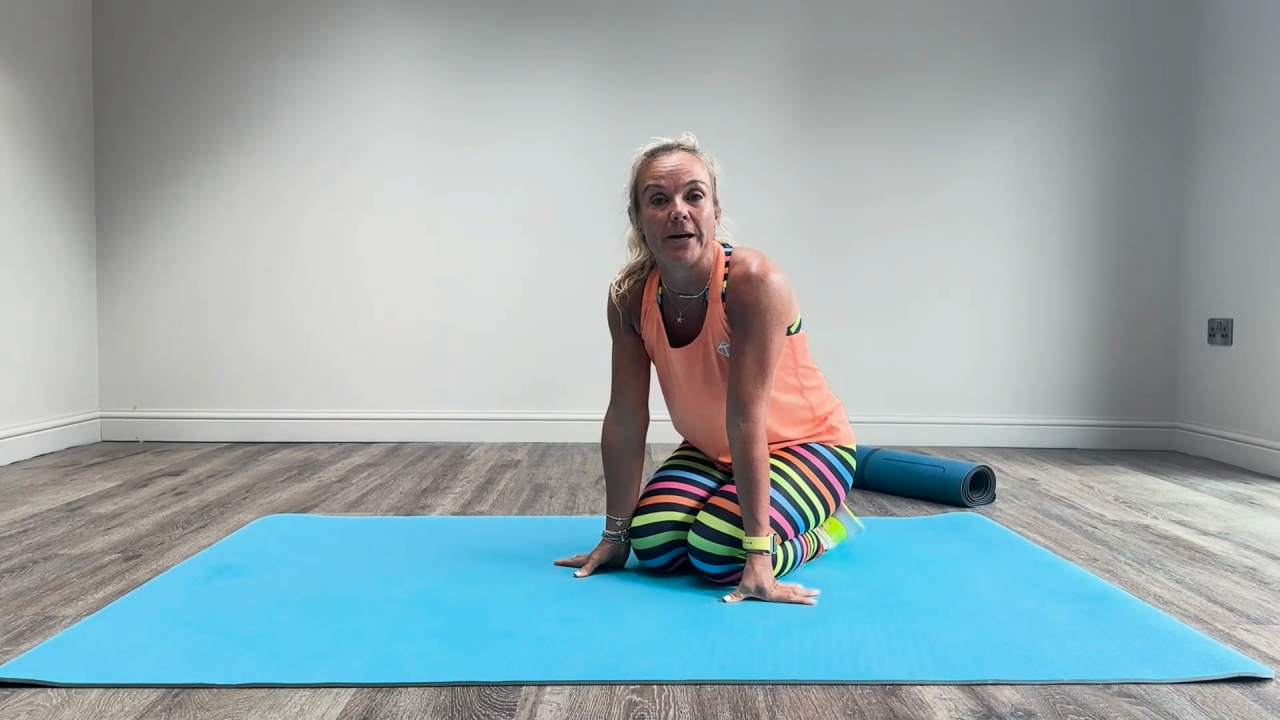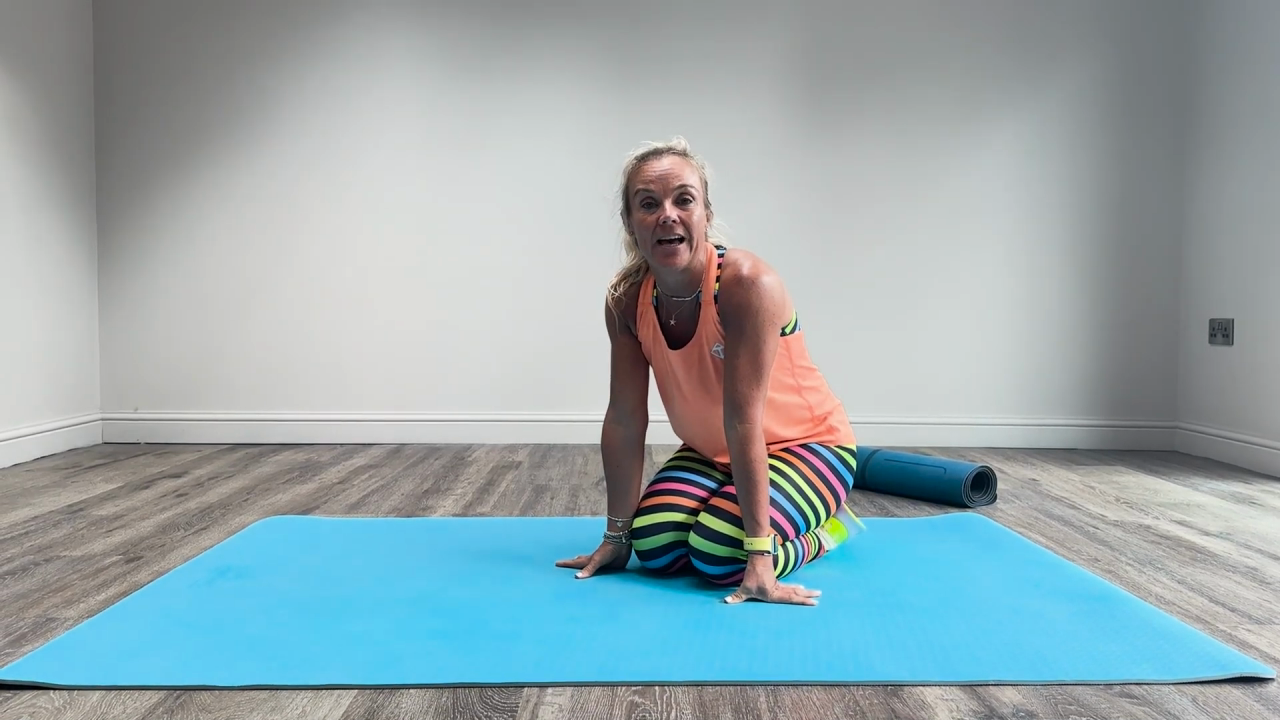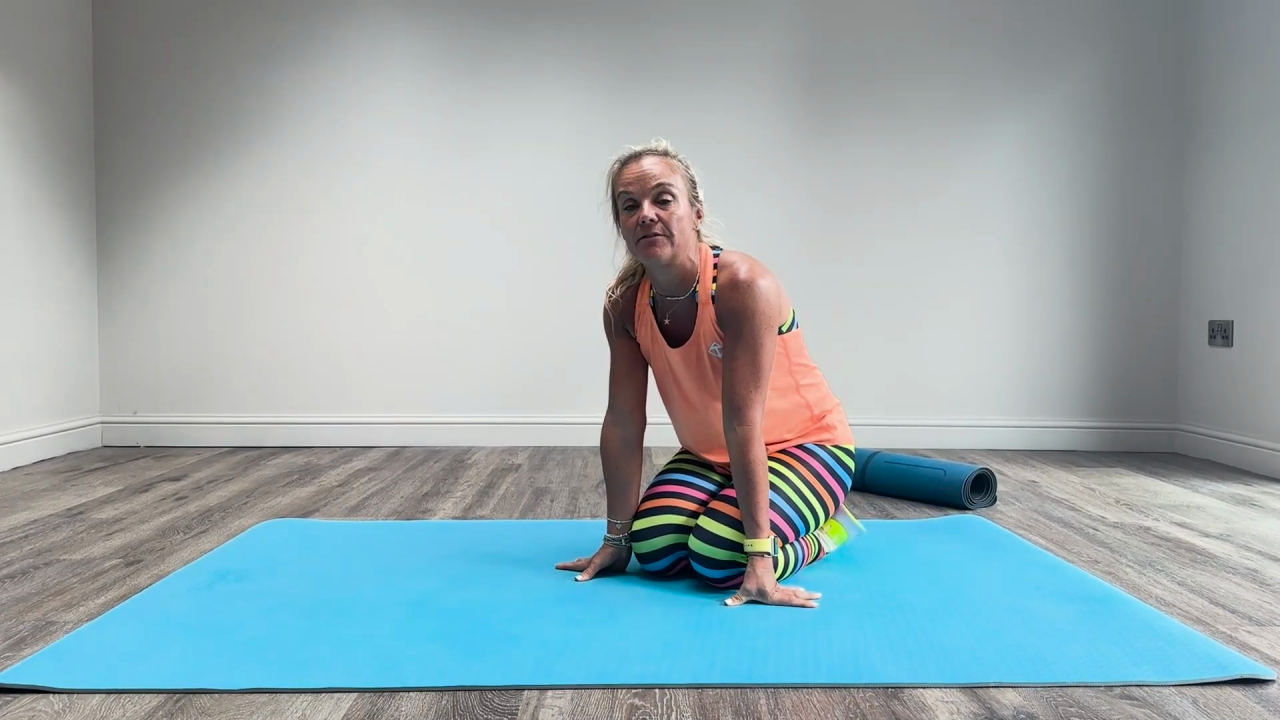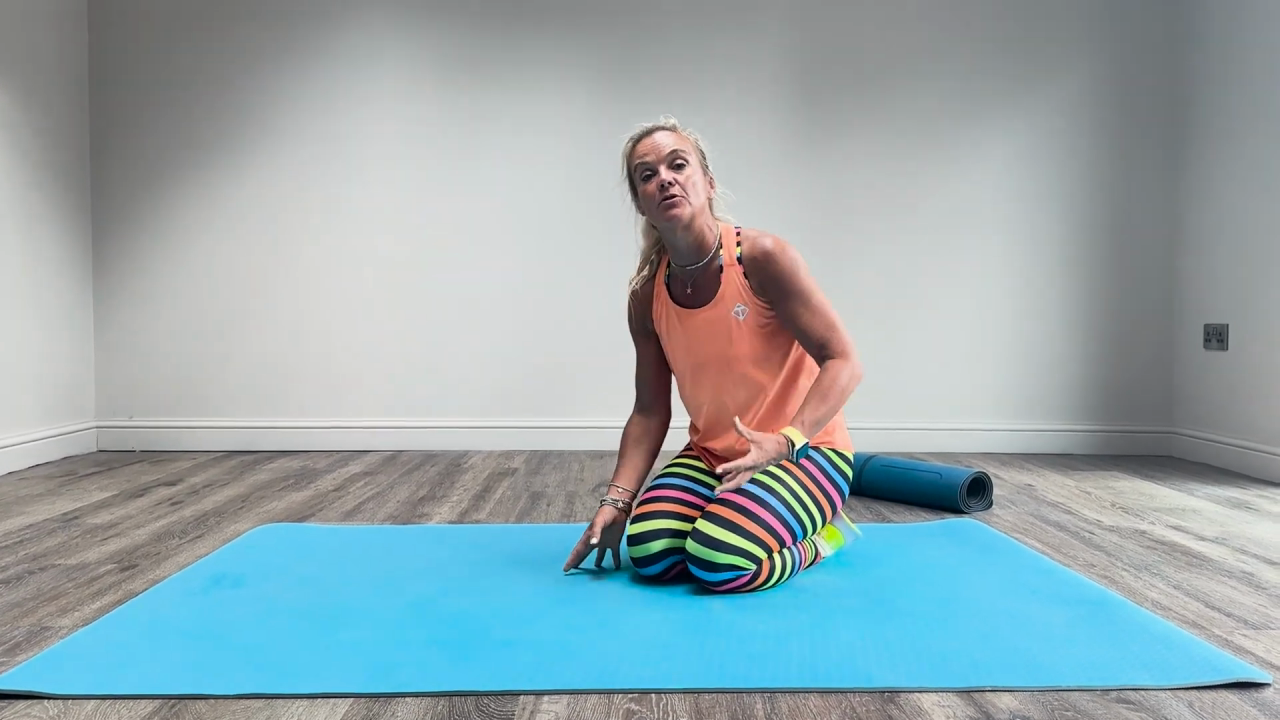
dt=0.5s
person 1, frame 1
left shoulder: (755, 282)
right shoulder: (630, 296)
left elbow: (746, 419)
right elbow: (625, 418)
left wrist: (758, 553)
right wrist: (615, 533)
left hip: (807, 443)
right hip: (713, 449)
left knee: (719, 553)
right knee: (654, 545)
left ankle: (825, 525)
person 1, frame 2
left shoulder: (748, 284)
right shoulder: (627, 299)
left elbow: (743, 420)
right elbow: (624, 420)
left wrist: (759, 553)
right wrist: (616, 534)
left hip: (807, 445)
right hip: (713, 451)
left knee: (721, 554)
right knee: (655, 546)
left ankle: (824, 526)
person 1, frame 3
left shoulder: (744, 286)
right shoulder: (624, 303)
left elbow: (746, 424)
right elbow: (623, 423)
left wrist: (759, 554)
right wrist: (615, 538)
left hip: (805, 445)
right hip: (712, 454)
left knee: (720, 557)
right knee: (653, 548)
left ankle: (827, 528)
right ankle: (762, 522)
person 1, frame 4
left shoulder: (764, 258)
right shoulder: (646, 294)
left elbow: (844, 364)
right elbow: (650, 411)
left wrist: (785, 441)
right wrist: (616, 501)
left hip: (806, 450)
right hip: (712, 455)
left knee: (719, 560)
right knee: (649, 552)
left ankle: (821, 531)
right ankle: (758, 519)
